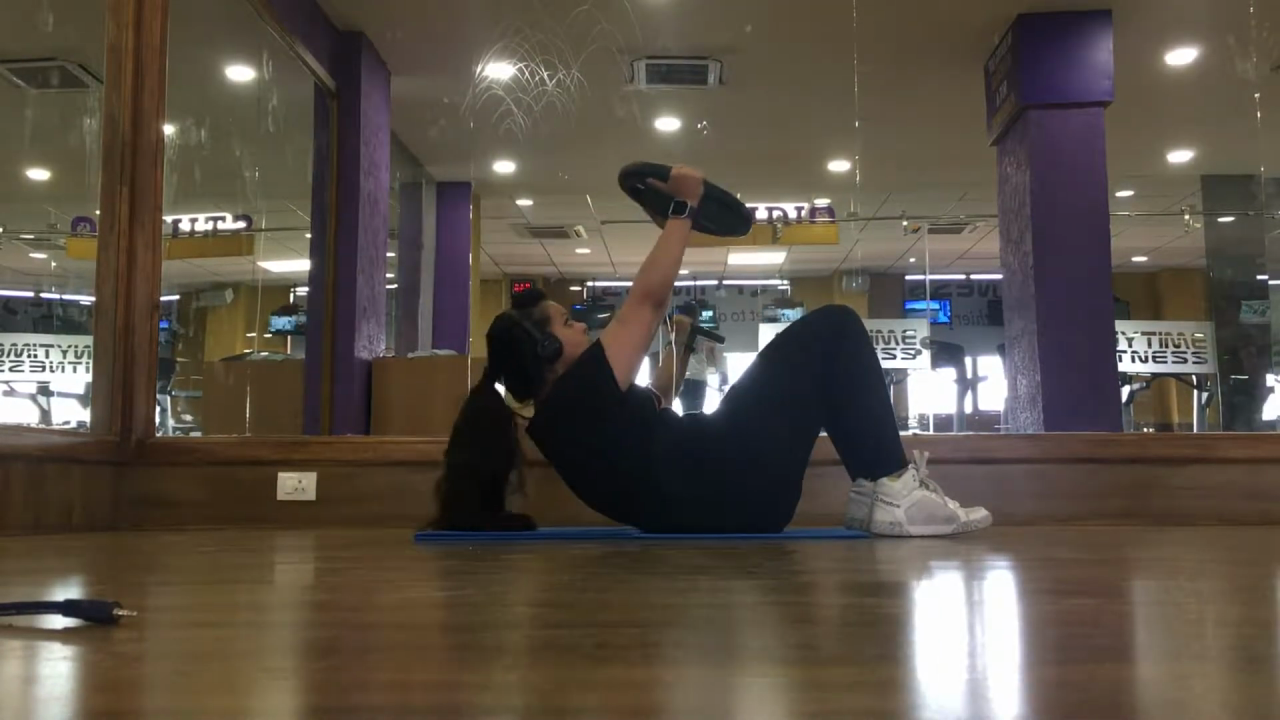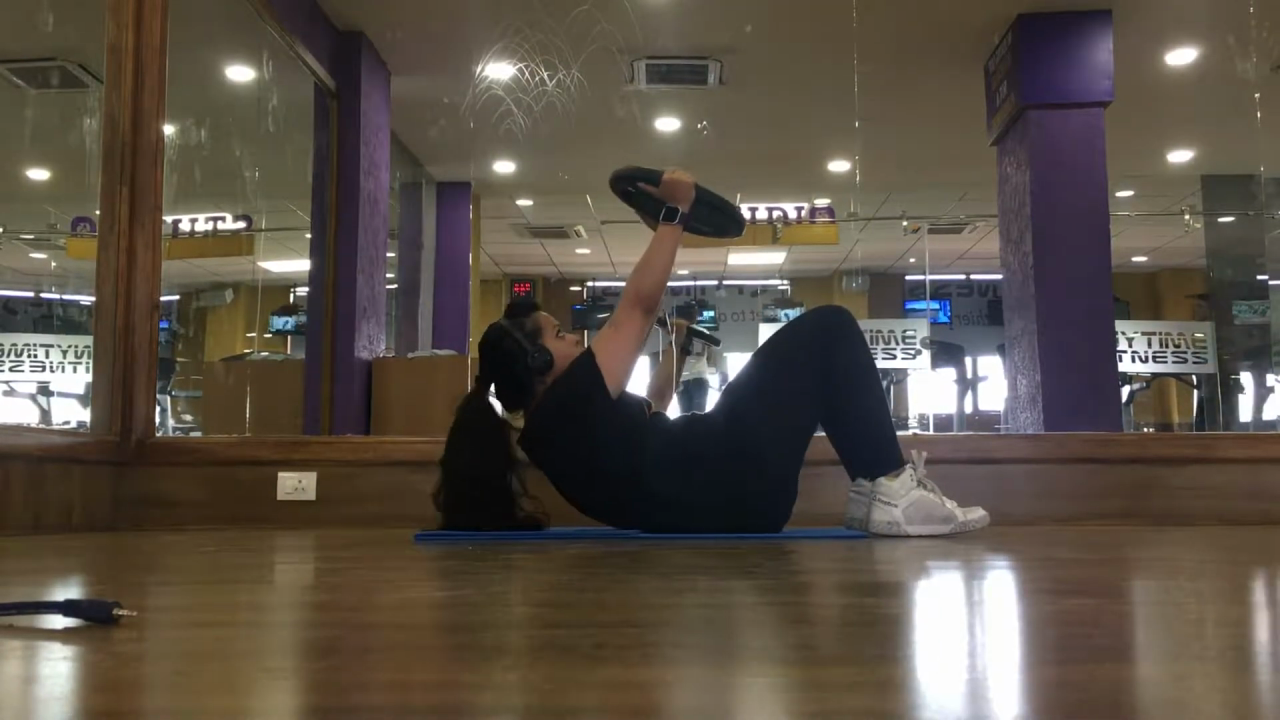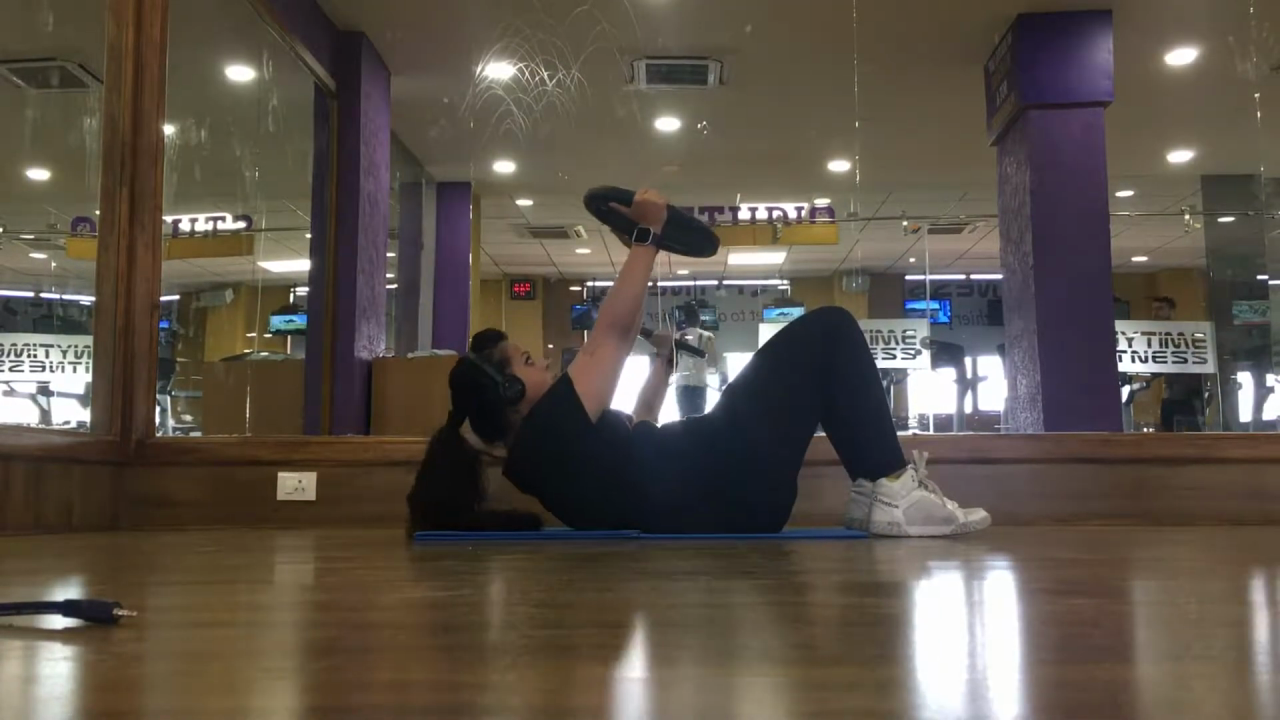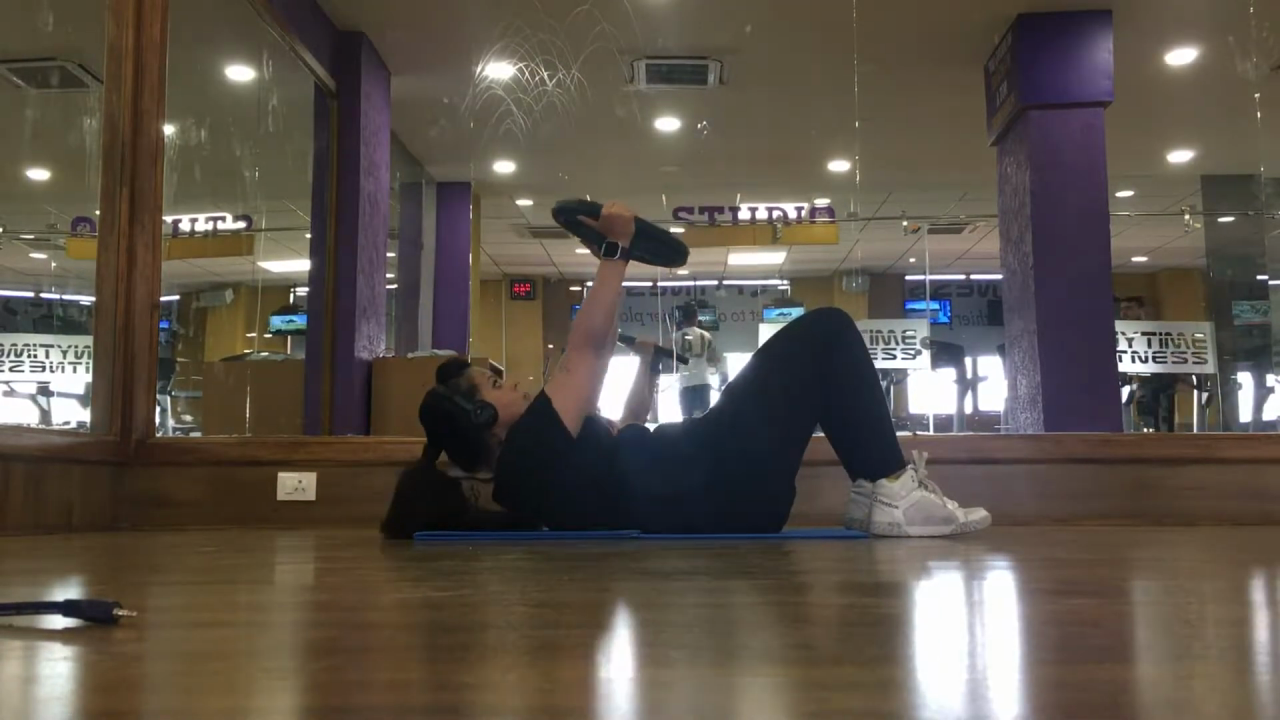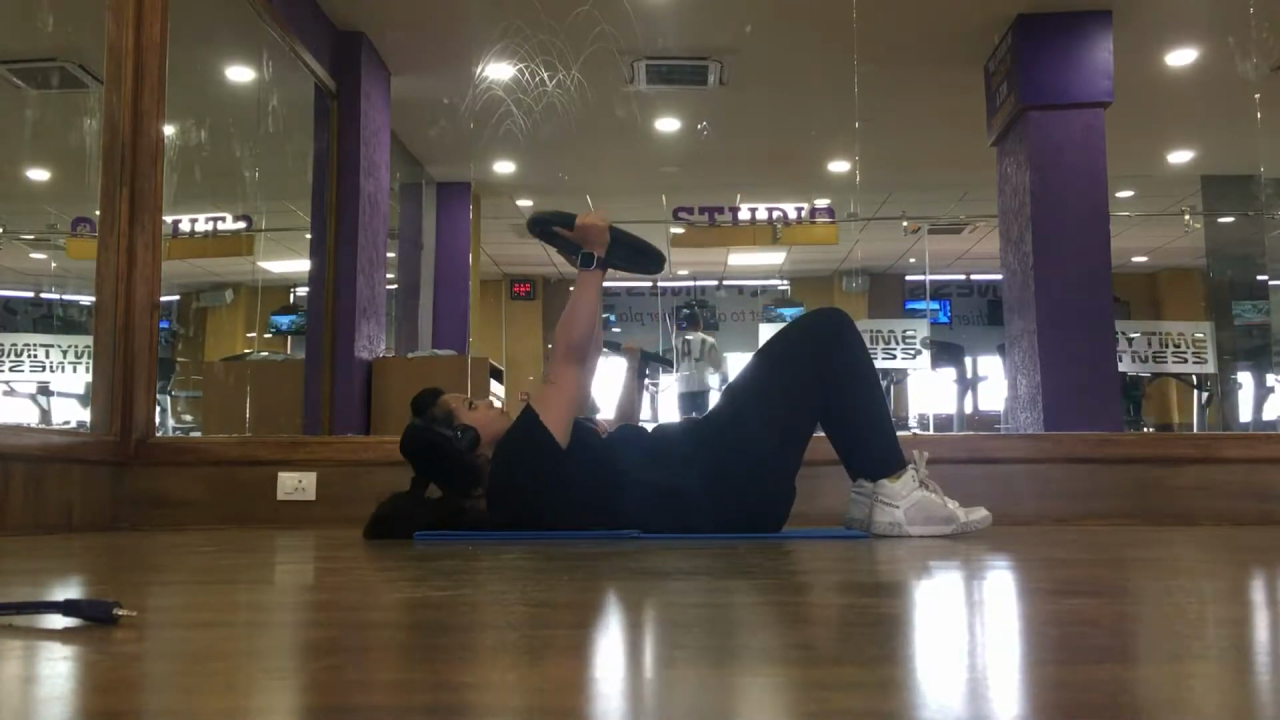
dt=0.4s
person 1, frame 1
left shoulder: (560, 414)
right shoulder: (579, 392)
right elbow: (646, 300)
left wrist: (679, 351)
right wrist: (683, 209)
left hip: (706, 500)
right hip: (731, 492)
left knee: (824, 347)
right knee: (834, 328)
left ankle: (878, 489)
right ankle: (892, 491)
person 1, frame 2
left shoulder: (551, 425)
right shoulder: (567, 402)
right elbow: (637, 307)
left wrist: (674, 352)
right wrist: (674, 213)
left hip: (711, 499)
right hip: (731, 490)
left knee: (822, 345)
right knee: (829, 328)
left ankle: (876, 490)
right ankle: (891, 491)
person 1, frame 3
left shoulder: (535, 452)
right shoulder: (548, 428)
right elbow: (612, 333)
left wrist: (662, 362)
right wrist: (647, 235)
left hip: (718, 493)
right hip: (731, 492)
left knee: (820, 344)
right knee: (829, 329)
left ankle: (876, 490)
right ankle: (891, 491)
person 1, frame 4
left shoulder: (524, 469)
right shoulder: (531, 448)
right elbow: (586, 349)
left wrist: (647, 368)
right wrist: (616, 248)
left hip: (713, 487)
right hip: (725, 489)
left knee: (818, 345)
right knee: (827, 332)
left ankle: (875, 492)
right ankle: (891, 493)
person 1, frame 5
left shoulder: (515, 482)
right shoulder: (521, 464)
right elbow: (570, 361)
left wrist: (635, 373)
right wrist: (592, 259)
left hip: (710, 485)
right hip: (725, 487)
left knee: (818, 342)
right knee: (827, 331)
left ankle: (878, 490)
right ankle: (892, 492)
